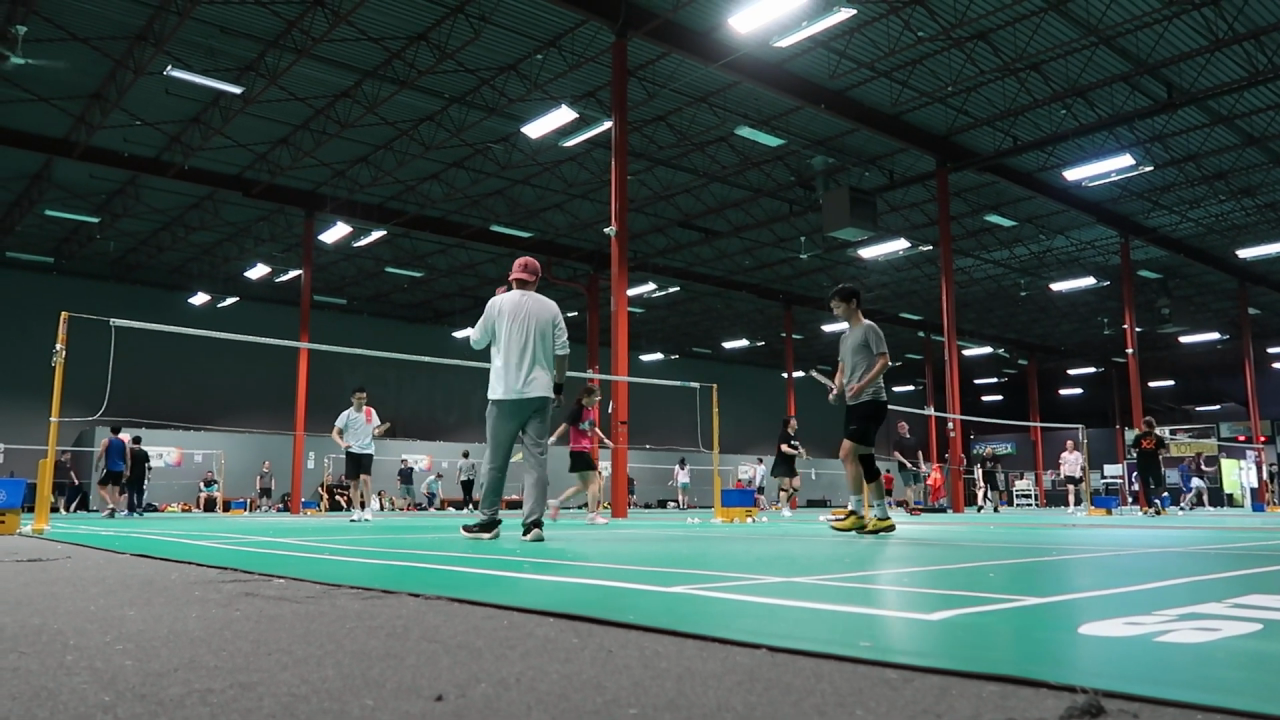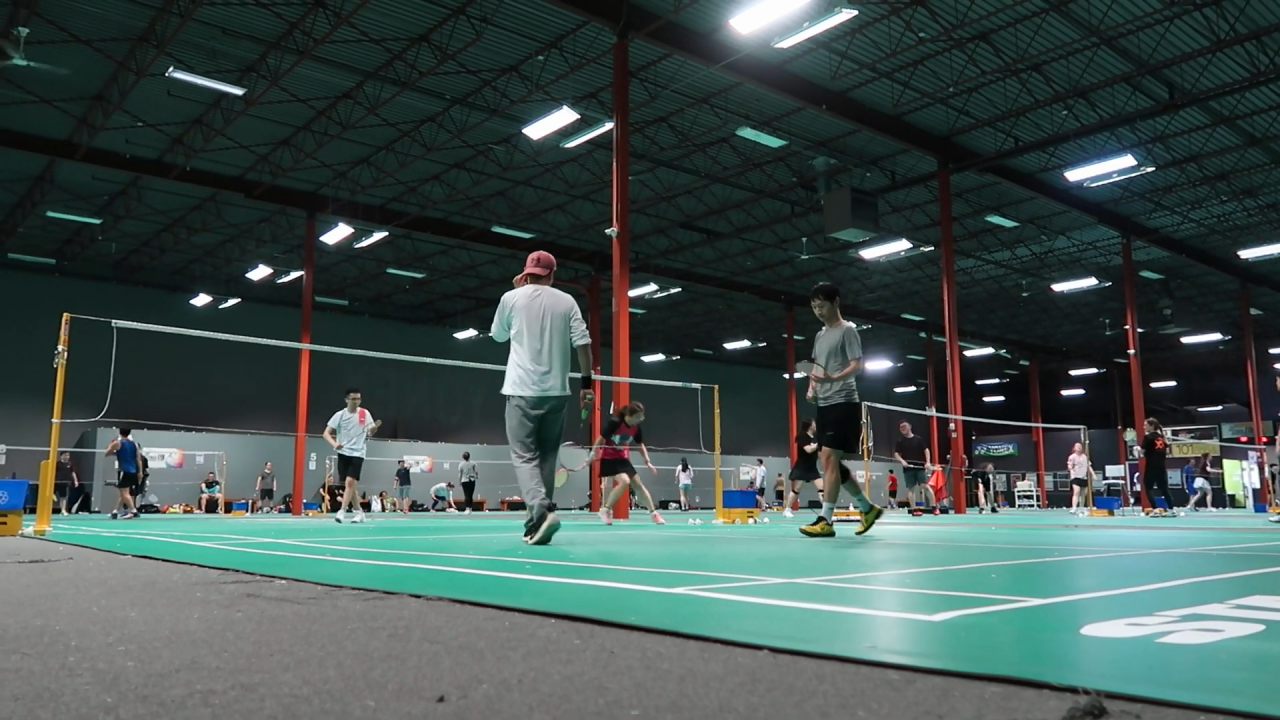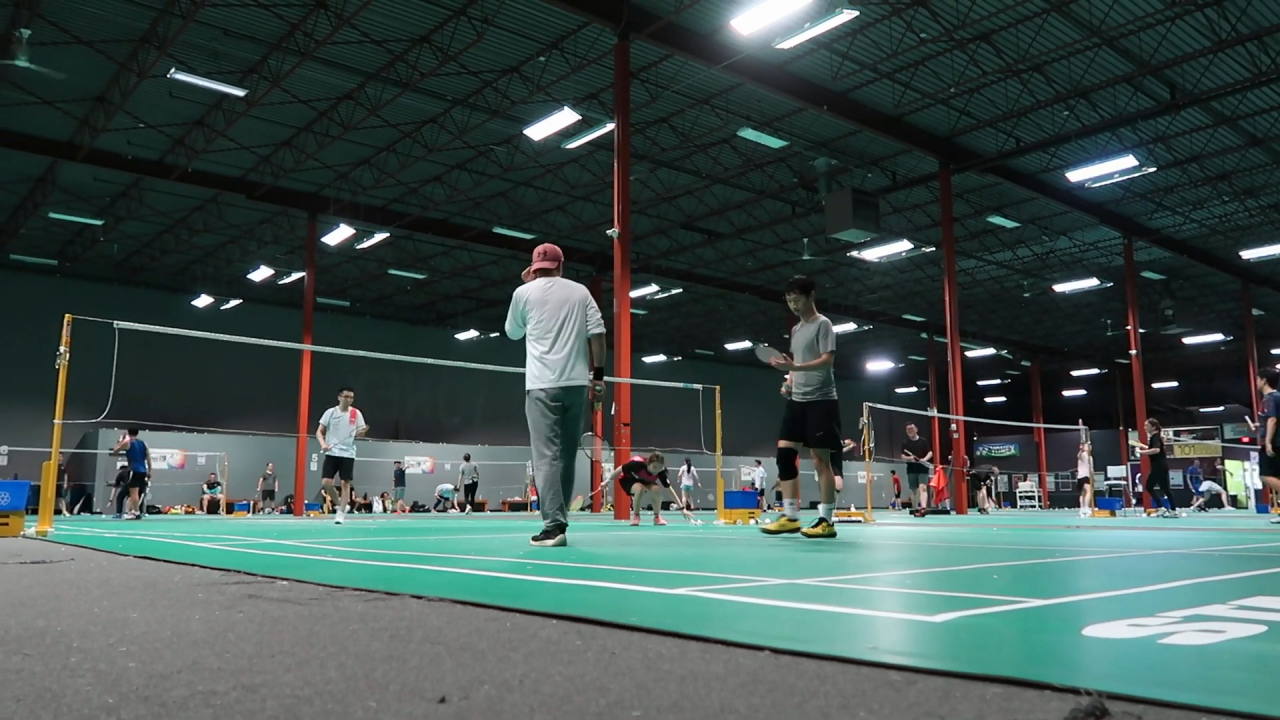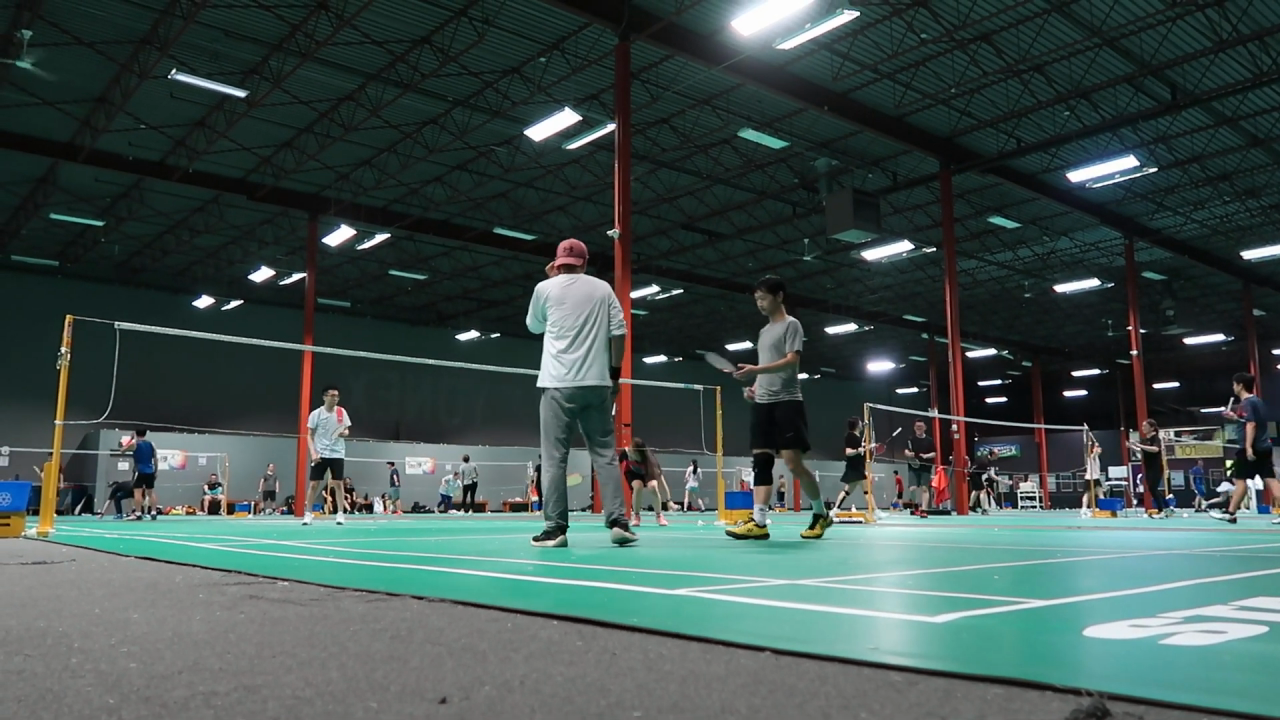
dt=0.3s
person 1, frame 1
left shoulder: (498, 303)
right shoulder: (551, 307)
left elbow: (476, 342)
right elbow: (562, 351)
right wrist: (558, 387)
left hip: (506, 393)
right hip: (540, 393)
left knee: (497, 458)
right knee: (536, 457)
left ankle: (488, 521)
right ankle: (533, 522)
person 1, frame 2
left shoulder: (511, 298)
right shoulder: (567, 301)
left elbow: (498, 335)
right elbow: (582, 343)
right wrist: (587, 382)
left hip: (523, 390)
right hip: (556, 391)
left knee: (524, 456)
right knee: (546, 458)
left ankle: (542, 511)
right ankle: (539, 522)
person 1, frame 3
left shoulder: (524, 292)
right shoulder: (580, 291)
left elbow: (513, 333)
right elbow: (597, 332)
right wrist: (597, 373)
left hip: (542, 384)
right hip: (576, 382)
left knee: (546, 456)
right knee: (567, 456)
left ankle: (554, 526)
right ankle: (557, 520)
person 1, frame 4
left shoulder: (545, 288)
right shoulder: (603, 289)
left elbow: (534, 326)
right elbow: (619, 332)
right wrist: (615, 372)
left hip: (559, 383)
right hip: (596, 382)
left knee: (555, 457)
right knee: (605, 452)
left ankle: (555, 528)
right ankle: (617, 521)
person 2, frame 1
left shoulder: (869, 329)
right shoulder: (845, 336)
left elbow: (884, 361)
right elbow: (841, 369)
left wrist: (864, 384)
right wrist: (836, 390)
left hip: (871, 401)
right hip: (854, 404)
left knee: (848, 453)
right knee: (865, 460)
left ankle: (856, 513)
right ankle: (882, 516)
person 2, frame 2
left shoulder: (847, 330)
right shoulder: (820, 335)
left elbow: (856, 365)
left wrist: (832, 379)
right wrist: (811, 388)
left hip: (844, 404)
right hip: (825, 406)
left knee: (828, 459)
right knee: (831, 463)
left ankle: (825, 520)
right ankle: (868, 508)
person 2, frame 3
left shoulder: (823, 324)
right shoulder: (796, 330)
left elbow: (827, 359)
left wrist: (795, 366)
right wrist: (789, 382)
left hip: (821, 401)
right hip: (797, 401)
left knee: (821, 460)
right knee: (784, 453)
left ankle: (826, 520)
right ankle: (789, 516)
person 2, frame 4
left shoulder: (791, 325)
right shoulder: (764, 331)
left elbow: (792, 360)
left wrist: (756, 370)
right wrist: (754, 386)
left hip: (787, 402)
right hip: (763, 404)
left knee: (793, 461)
right knee: (761, 460)
left ankle: (821, 514)
right ankle: (759, 521)
